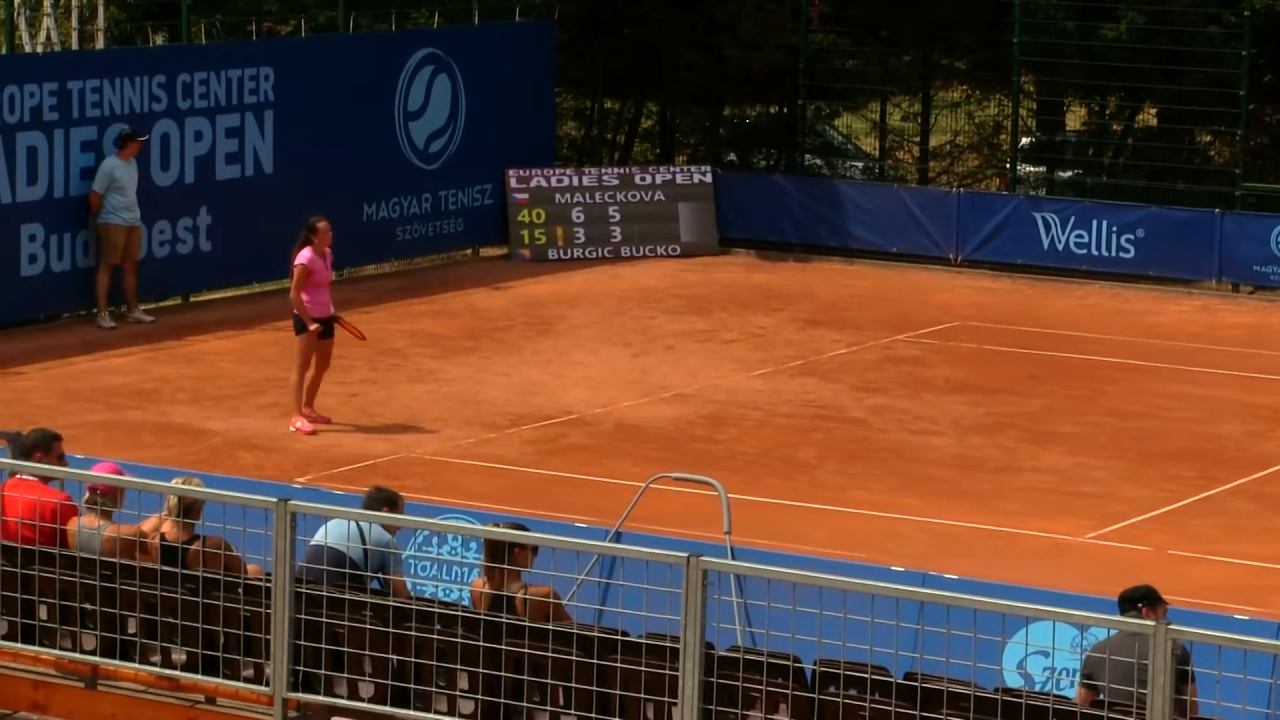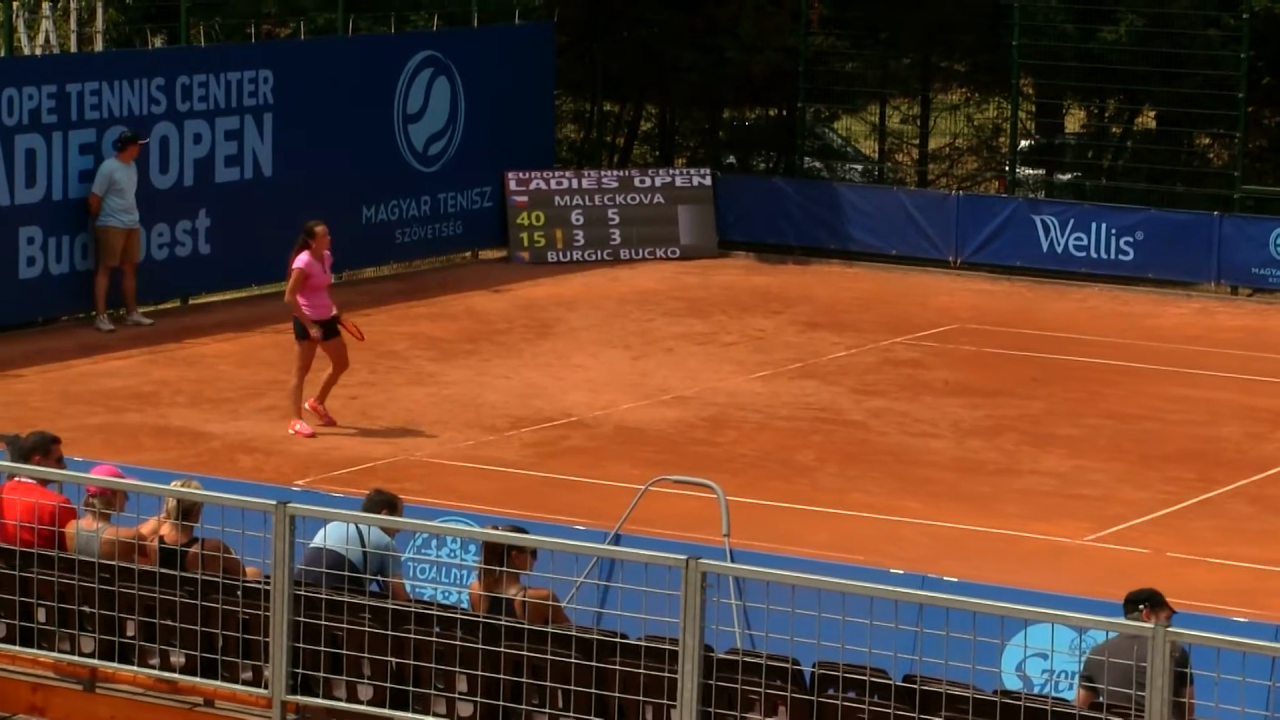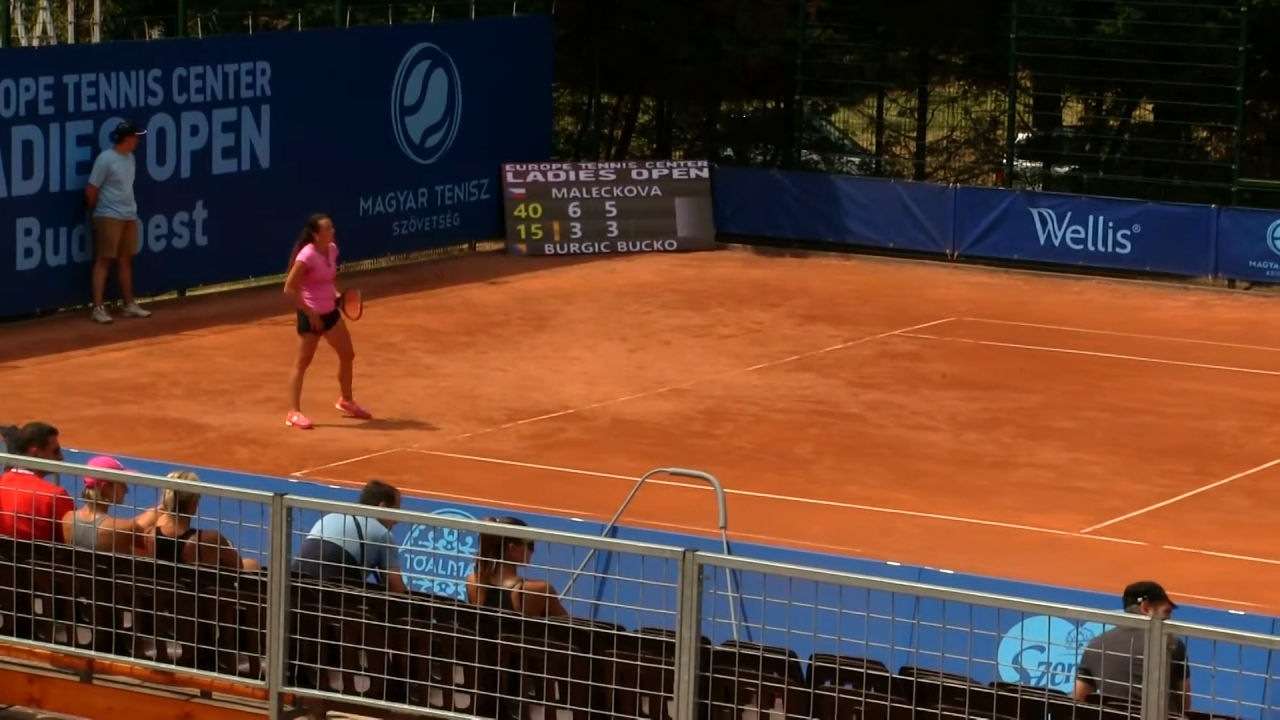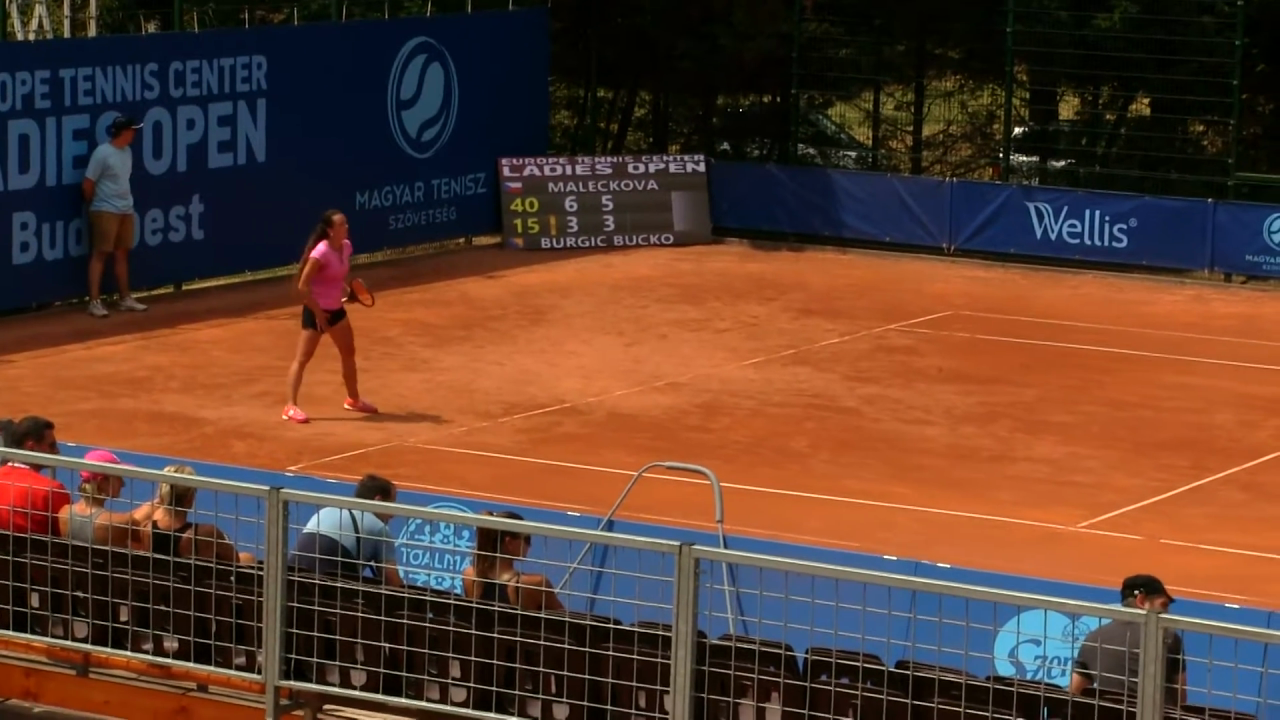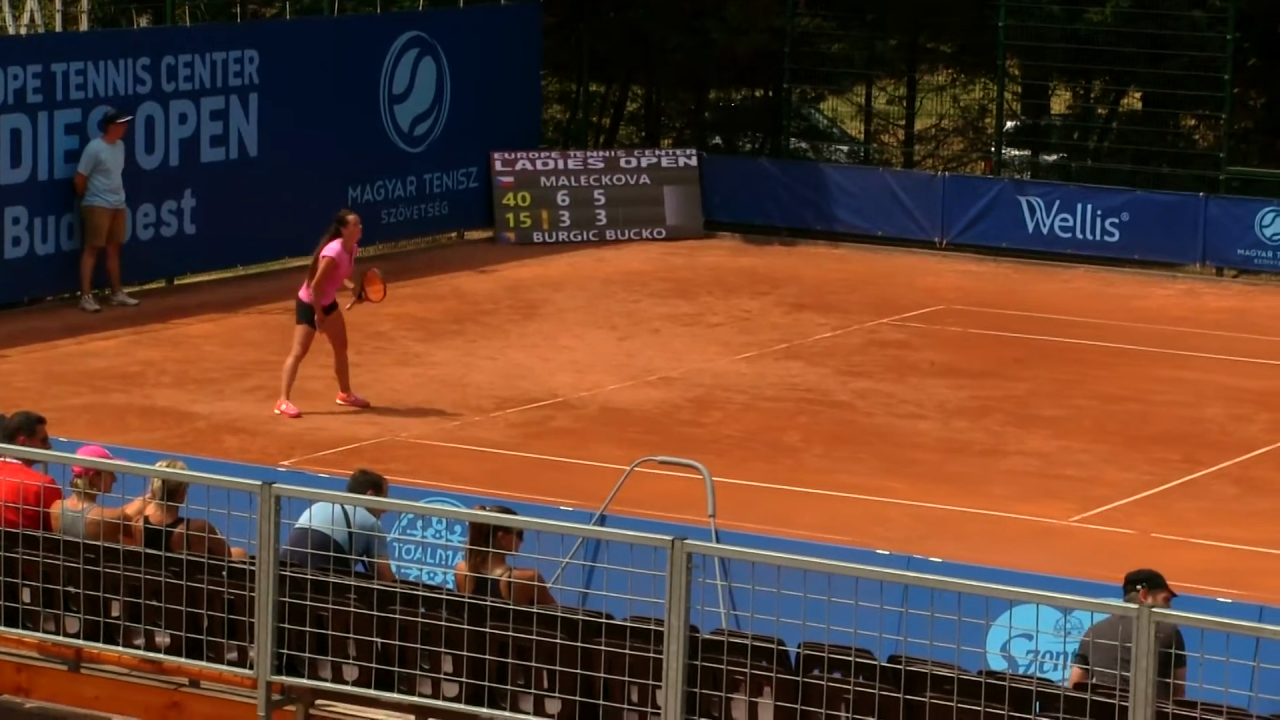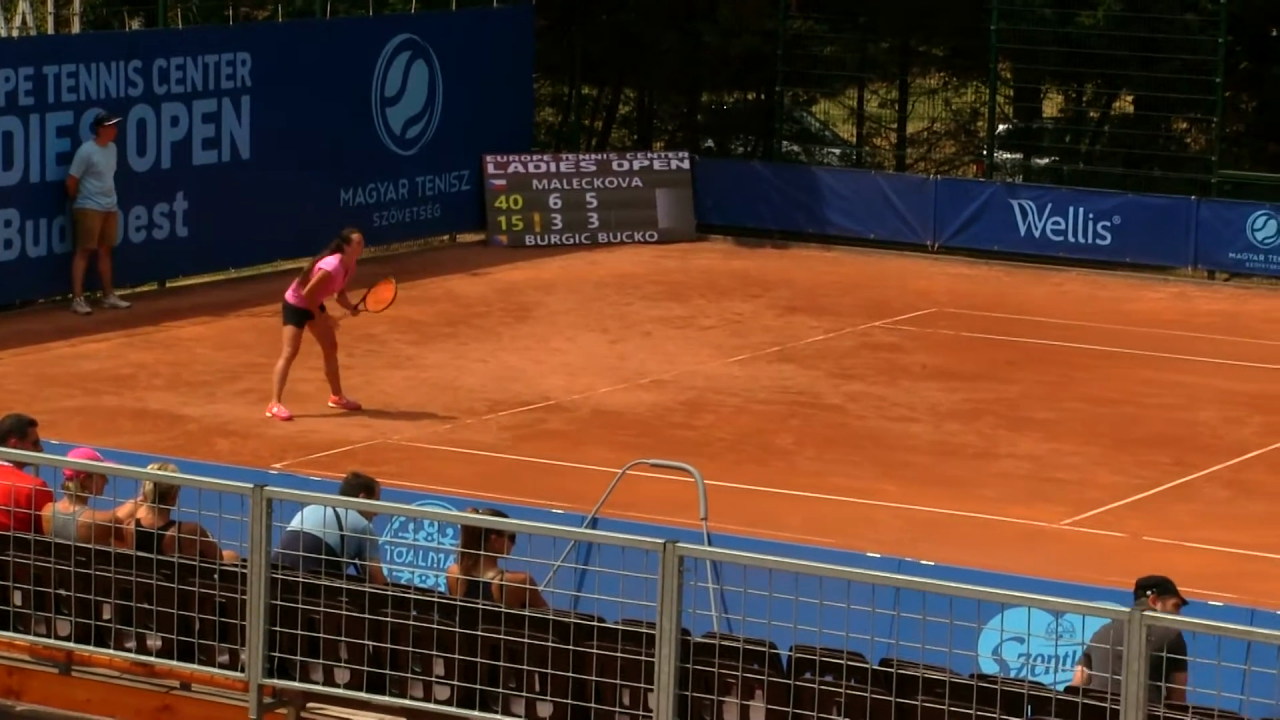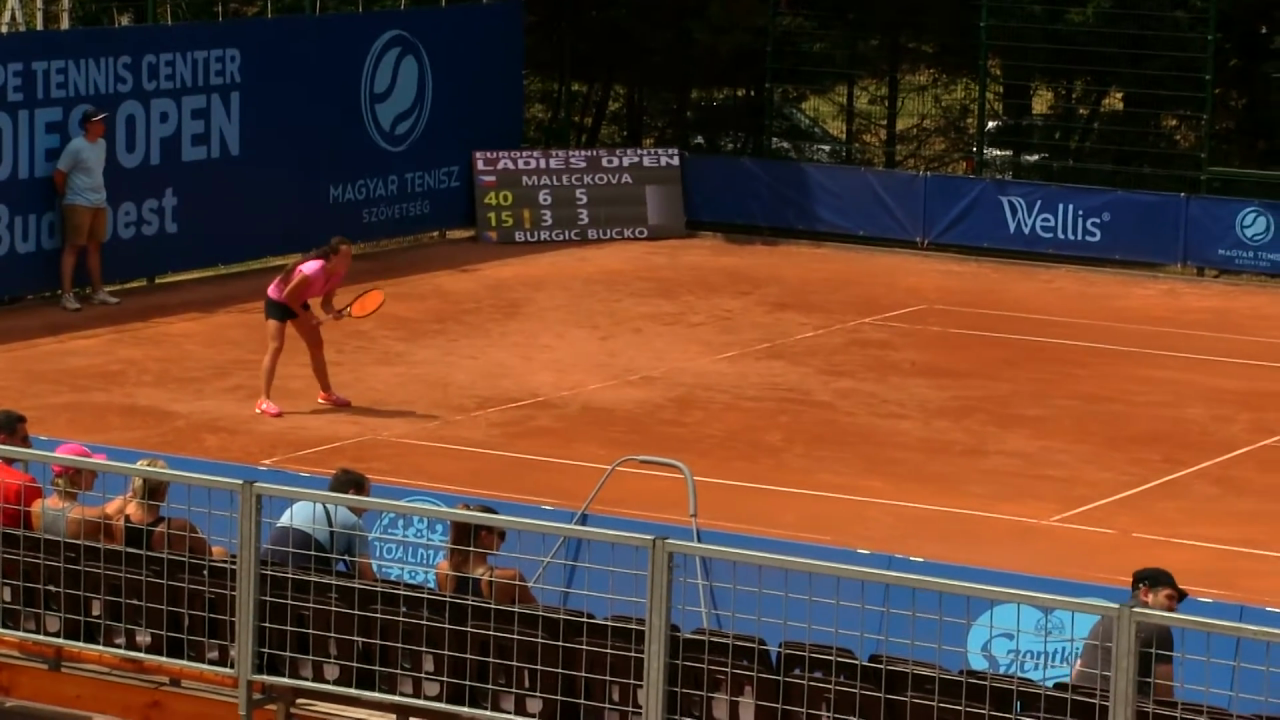
dt=0.2s
person 1, frame 1
left shoulder: (327, 254)
right shoulder: (305, 259)
right elbow: (294, 294)
left wrist: (331, 307)
right wrist: (309, 322)
left hip: (324, 318)
right hip: (307, 319)
left knee: (322, 366)
right knee: (302, 366)
left ankle: (307, 408)
right ankle: (297, 418)
person 1, frame 2
left shoulder: (327, 257)
right shoulder: (303, 263)
right elbow: (290, 297)
left wrist: (332, 307)
right wrist: (309, 325)
left hip: (326, 320)
right hip: (307, 322)
left knee: (341, 364)
right knee: (301, 370)
left ankle: (316, 403)
right ankle: (296, 421)
person 1, frame 3
left shoulder: (332, 250)
right shoulder: (306, 256)
right elbow: (289, 288)
left wrist: (336, 294)
right wrist: (309, 313)
left hip: (330, 312)
right hip: (311, 314)
left knee: (348, 355)
right knee: (302, 363)
left ankle: (347, 401)
right ankle: (294, 413)
person 1, frame 4
left shoulder: (347, 246)
right shoulder: (321, 253)
right elbow: (303, 286)
left wrist: (350, 289)
right wrist: (318, 314)
left hip: (336, 309)
right hip: (316, 310)
left knee: (349, 353)
right knee: (303, 357)
left ankle: (353, 399)
right ankle: (290, 406)
person 1, frame 5
left shoulder: (352, 248)
right shoulder: (334, 252)
right elbow: (316, 286)
left wrist: (353, 287)
right wrist: (319, 314)
left hip: (327, 302)
right hip: (309, 303)
left knee: (341, 346)
right knee: (299, 351)
left ankle: (345, 393)
right ankle: (283, 401)
person 1, frame 6
left shoulder: (350, 266)
right shoulder: (331, 266)
left elbow: (340, 295)
right elbow: (306, 294)
left wrist: (351, 308)
right wrist: (321, 317)
left hip: (313, 304)
right hip: (295, 304)
left knee: (331, 348)
right knee: (290, 352)
left ankle: (337, 396)
right ankle: (275, 404)
person 1, frame 7
left shoulder: (338, 275)
right shoulder: (312, 270)
left elbow: (326, 303)
right elbow: (286, 296)
left wrist: (333, 313)
right wrist: (307, 317)
left hip: (298, 301)
right hip: (277, 300)
left knee: (316, 345)
right knee: (276, 347)
left ankle: (326, 393)
right ankle: (264, 400)
person 2, frame 1
left shoulder: (132, 164)
right shoulder: (109, 166)
right elbow: (94, 197)
left wrist: (131, 216)
right wrist: (99, 218)
left hip: (133, 222)
right hip: (112, 224)
left knee: (130, 266)
right knee: (106, 267)
left ankle: (133, 310)
right ankle: (102, 314)
person 2, frame 2
left shoulder: (132, 166)
right shoulder: (108, 168)
right elbow: (94, 199)
left wrist: (130, 218)
right wrist: (98, 221)
left hip: (132, 225)
right hip: (111, 226)
left knee: (129, 269)
right knee: (105, 269)
left ankle: (132, 313)
right ankle: (101, 316)
person 2, frame 3
left shoulder: (130, 157)
right shoulder: (105, 159)
right elbow: (91, 191)
left wrist: (128, 209)
right wrist: (97, 211)
left hip: (130, 217)
right hip: (109, 217)
left knee: (125, 260)
right knee: (103, 261)
left ankle: (129, 304)
right ankle: (98, 308)
person 2, frame 4
left shoulder: (127, 151)
right shoulder: (102, 153)
right elbow: (87, 184)
left wrist: (125, 203)
right wrist: (94, 205)
left hip: (126, 210)
right hip: (105, 211)
left knee: (122, 254)
right knee: (100, 254)
left ankle: (125, 298)
right ankle: (94, 301)
person 2, frame 5
left shoulder: (120, 146)
right shoulder: (94, 148)
right elbow: (79, 179)
left wrist: (116, 197)
right wrist: (86, 200)
left hip: (118, 205)
right hip: (97, 206)
left knee: (113, 249)
right knee: (91, 249)
left ankle: (117, 293)
right ankle: (86, 296)
person 2, frame 6
left shoulder: (112, 148)
right shoulder: (86, 151)
right elbow: (71, 181)
left wrist: (109, 200)
right wrist: (78, 202)
left hip: (110, 208)
right hip: (89, 209)
left knee: (105, 251)
right knee: (83, 251)
left ankle: (109, 295)
right ankle: (77, 299)
person 2, frame 7
left shoulder: (102, 144)
right shoulder: (76, 147)
right elbow: (58, 174)
left wrist: (98, 196)
right wrist: (65, 196)
left hip: (99, 203)
right hip: (78, 204)
left knee: (94, 247)
right knee: (72, 247)
left ankle: (98, 291)
right ankle: (67, 295)
